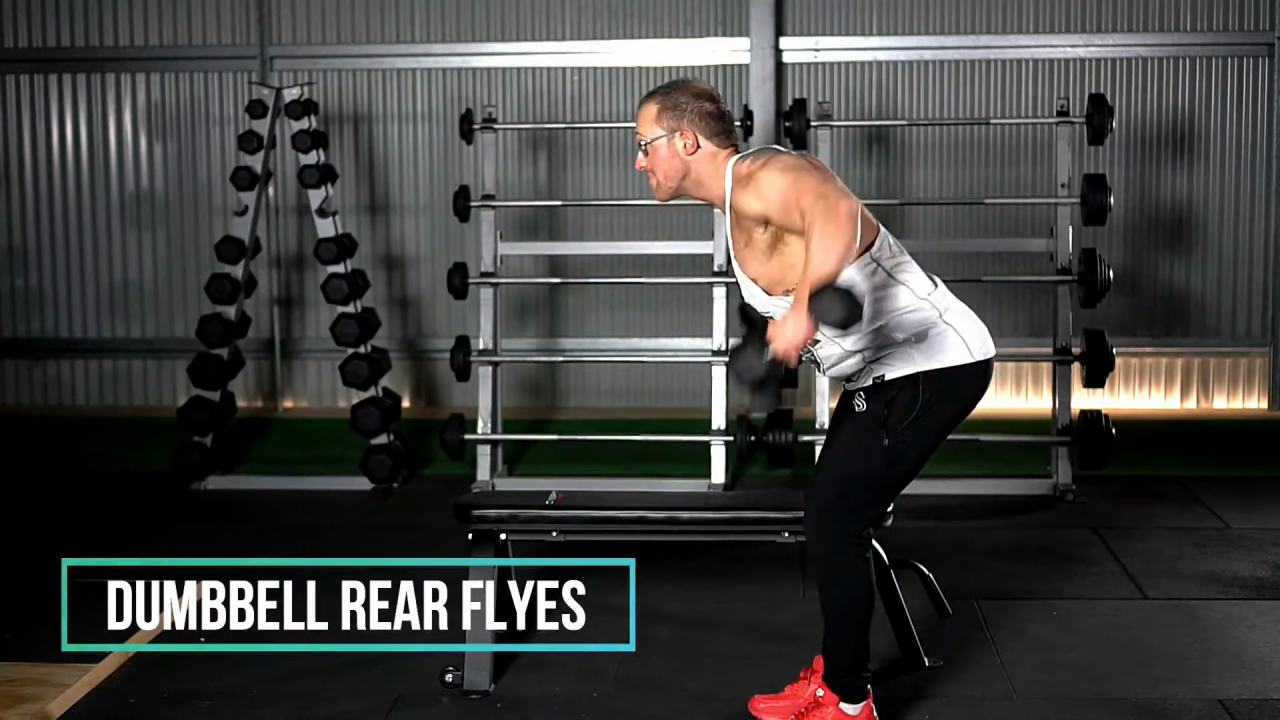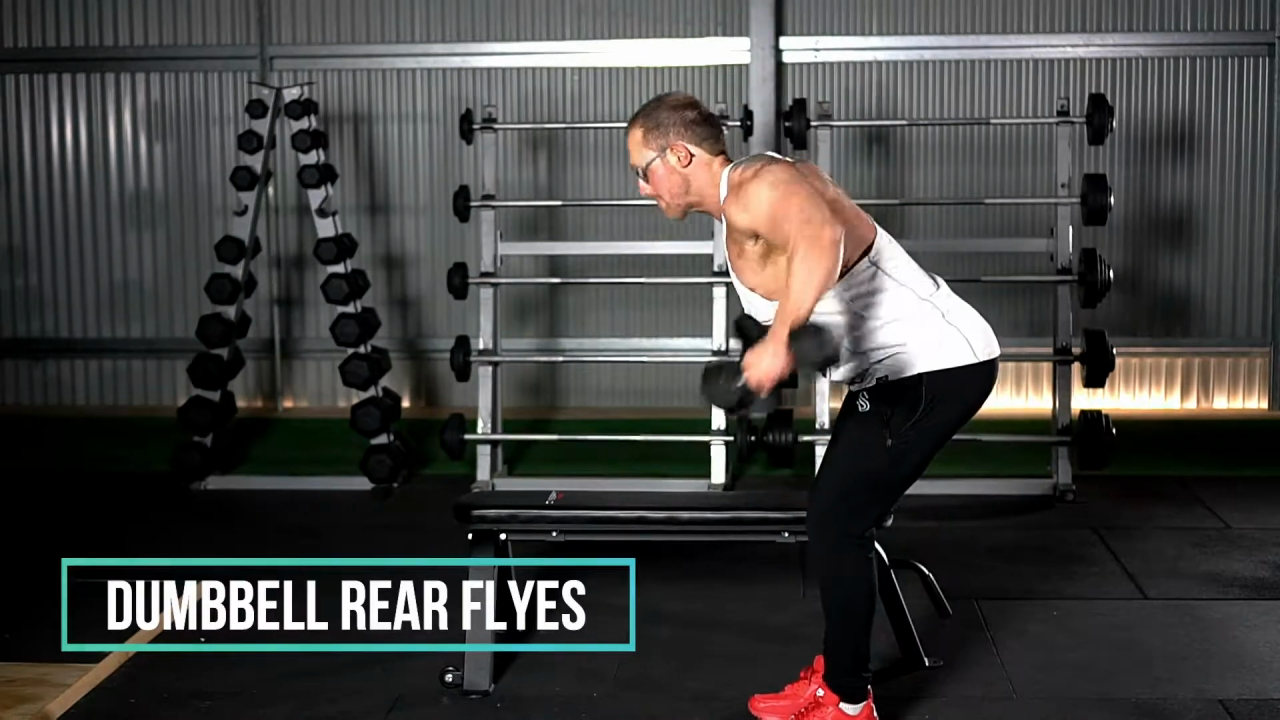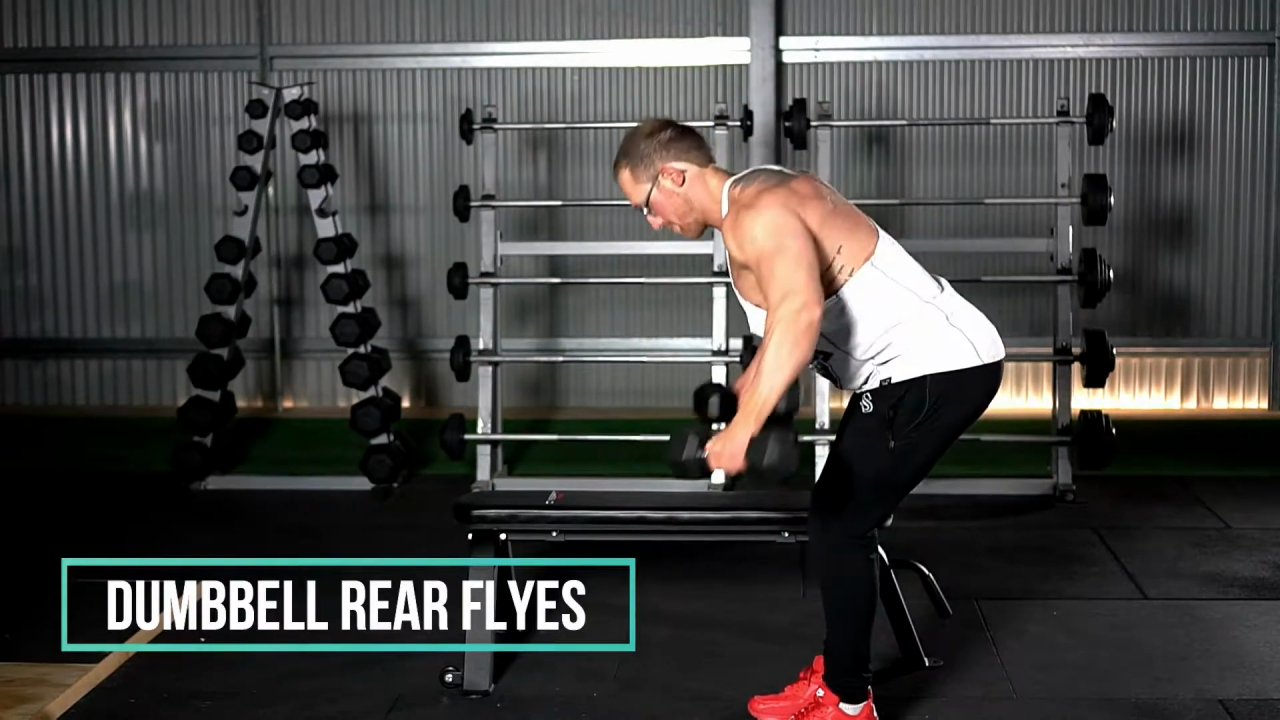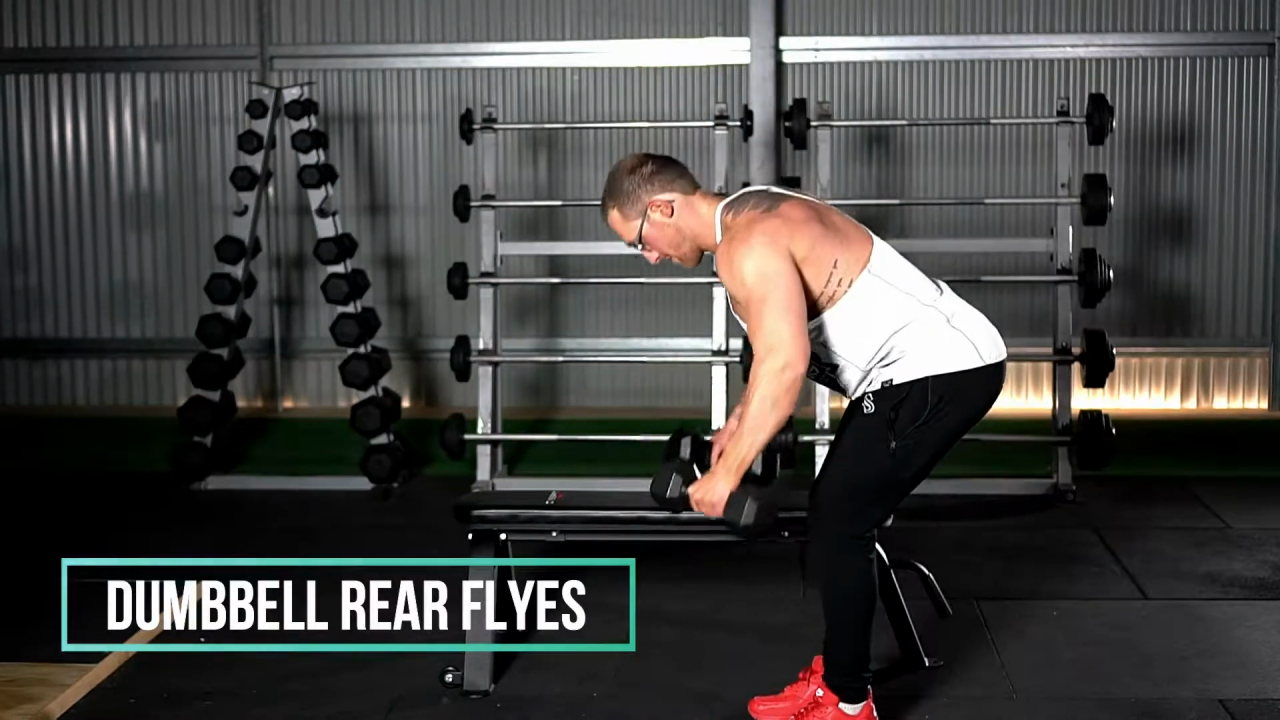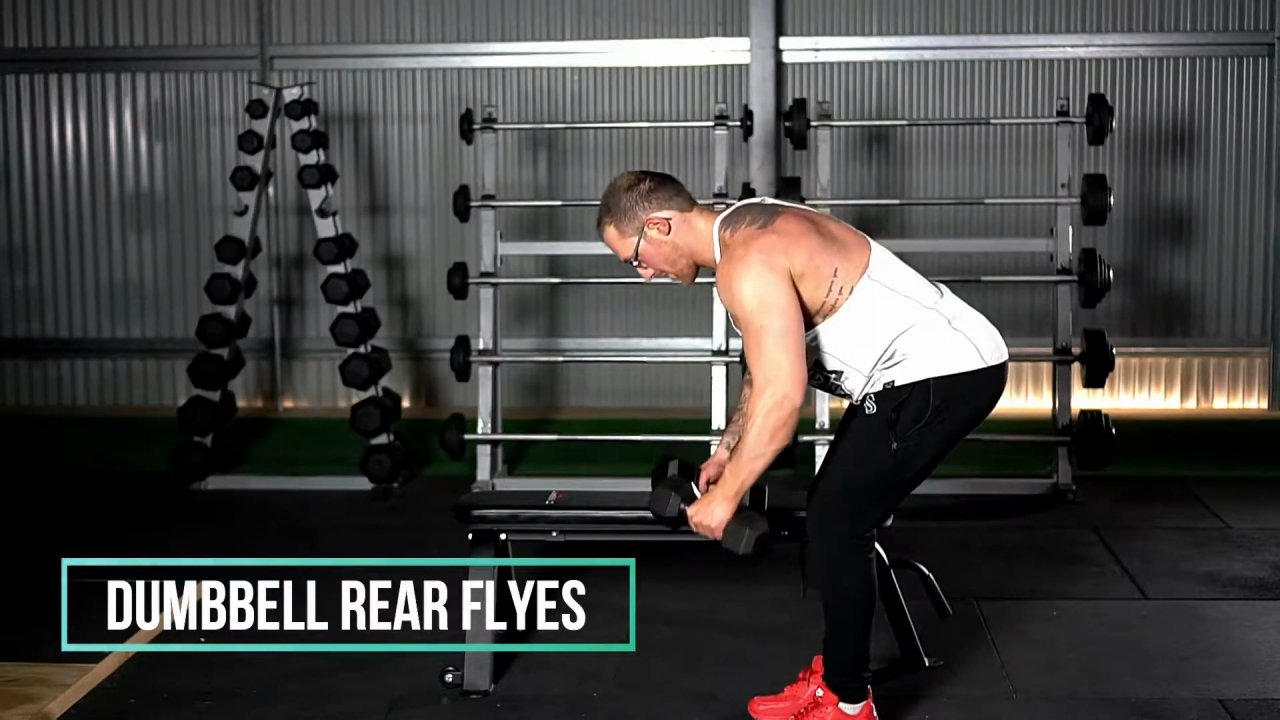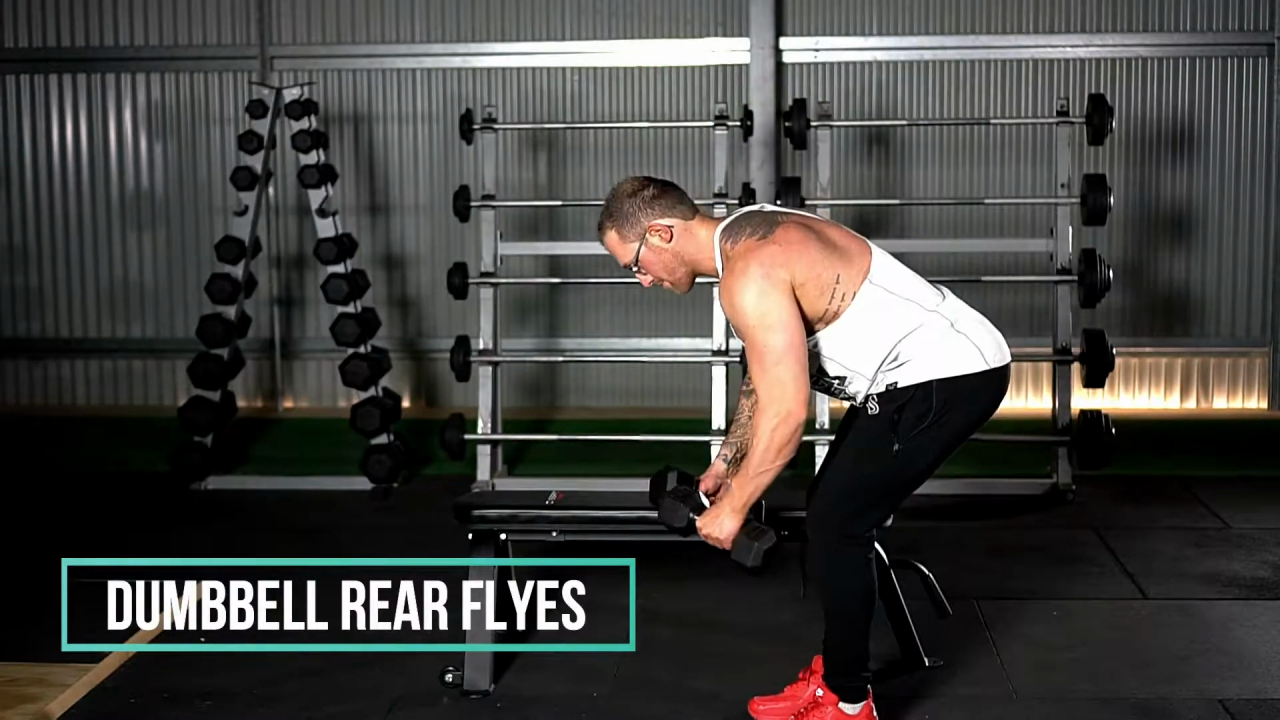
dt=0.3s
person 1, frame 1
left shoulder: (756, 182)
right shoulder: (747, 189)
left elbow: (838, 211)
left wrist: (801, 305)
right wrist: (796, 307)
left hip: (929, 364)
right hip: (905, 361)
left knee: (834, 522)
right knee: (832, 514)
person 1, frame 2
left shoulder: (751, 193)
right shoulder: (751, 189)
left elbow: (821, 232)
left wrist: (778, 342)
right wrist: (785, 329)
left hip: (934, 364)
right hip: (918, 358)
left knee: (837, 522)
right knee: (836, 516)
person 1, frame 3
left shoulder: (754, 213)
right shoulder: (761, 198)
left elbow: (800, 314)
right elbow: (792, 306)
left wrist: (742, 429)
right wrist: (755, 378)
left hip: (939, 368)
right hip: (927, 359)
left knee: (839, 523)
right knee: (836, 516)
person 1, frame 4
left shoulder: (747, 244)
right shoulder: (751, 220)
left elbow: (785, 365)
right elbow: (782, 344)
left wrist: (726, 473)
right wrist: (738, 422)
left hip: (940, 371)
right hip: (930, 363)
left knee: (837, 524)
right knee: (835, 518)
person 1, frame 5
left shoulder: (748, 261)
right shoulder: (747, 231)
left elbow: (784, 395)
right elbow: (769, 366)
left wrist: (727, 496)
right wrist: (729, 448)
left hip: (943, 373)
right hip: (933, 364)
left knee: (836, 524)
right knee: (835, 516)
right ankle: (836, 675)
person 1, frame 6
left shoulder: (750, 274)
right shoulder: (749, 240)
left elbow: (787, 410)
right elbow: (766, 375)
left wrist: (734, 507)
right wrist: (727, 461)
left hip: (946, 375)
right hip: (937, 367)
left knee: (835, 524)
right knee: (834, 516)
right ankle: (836, 676)
